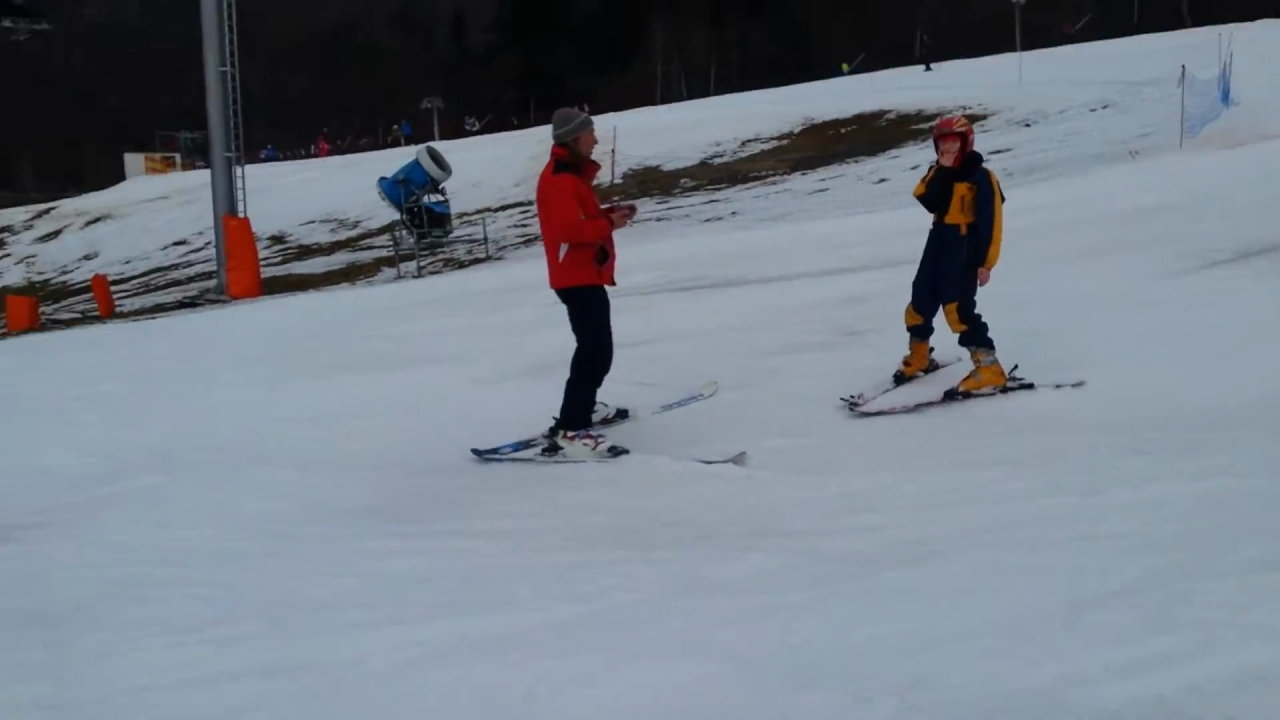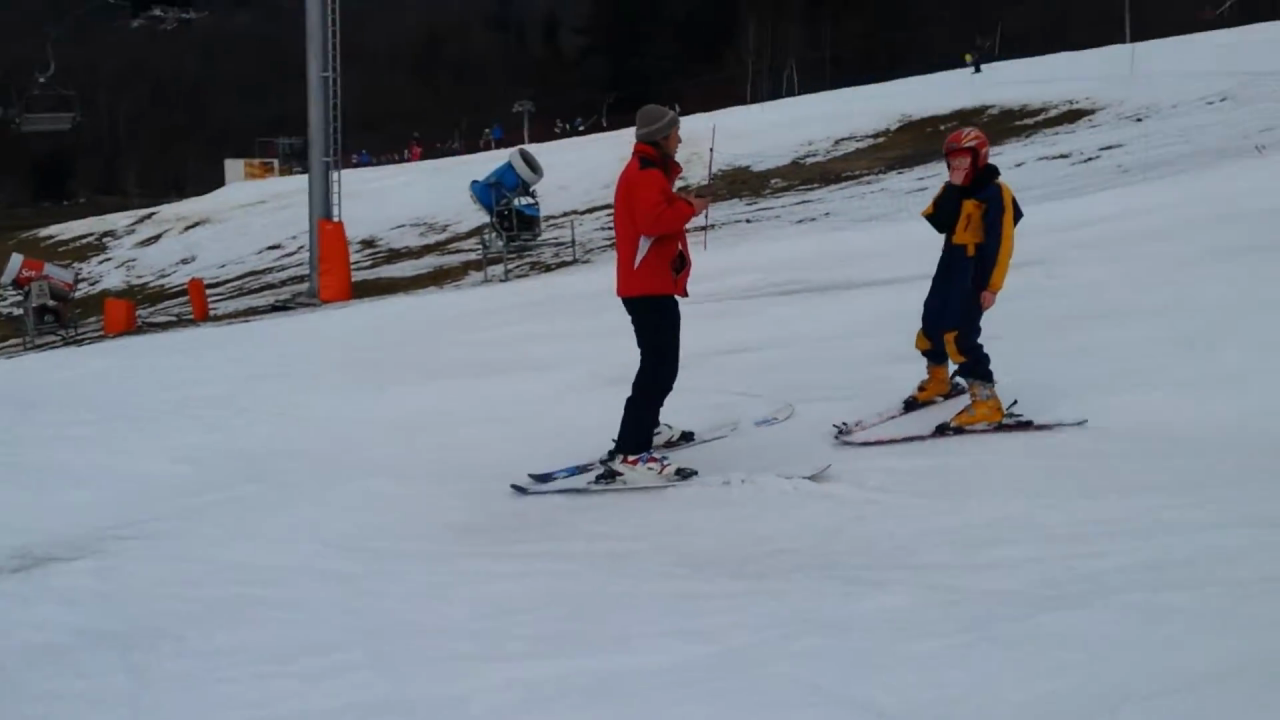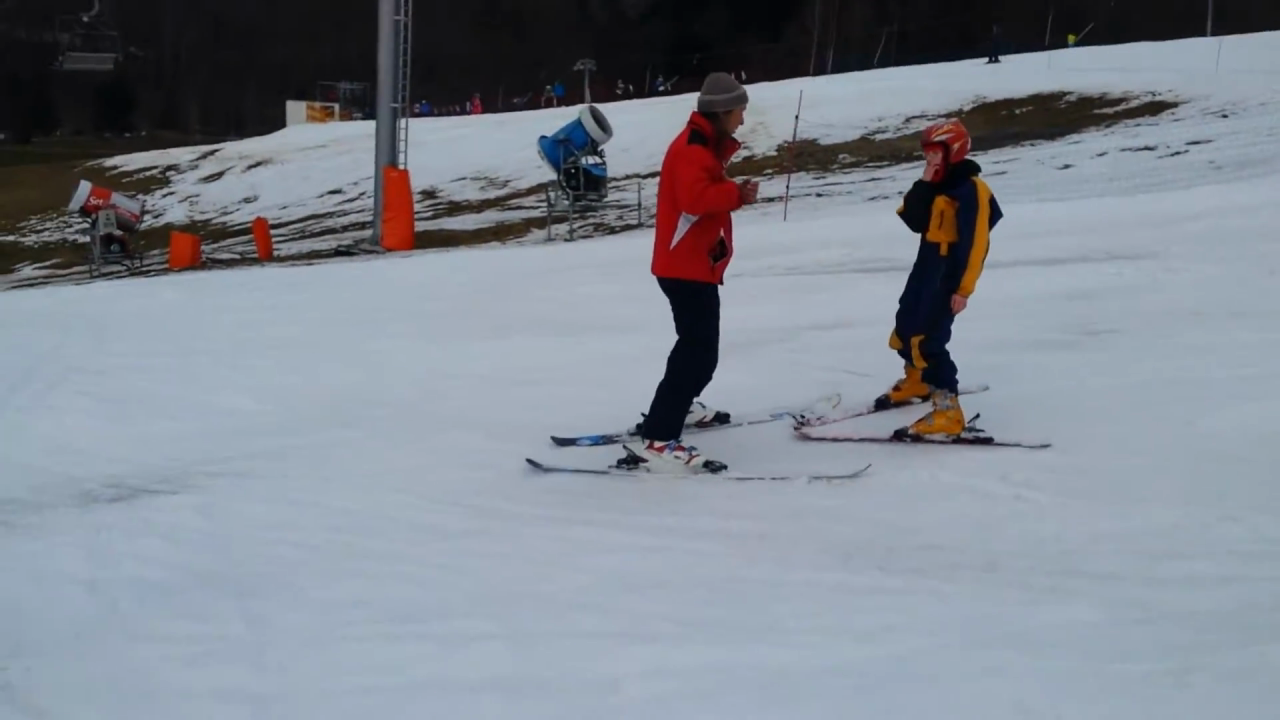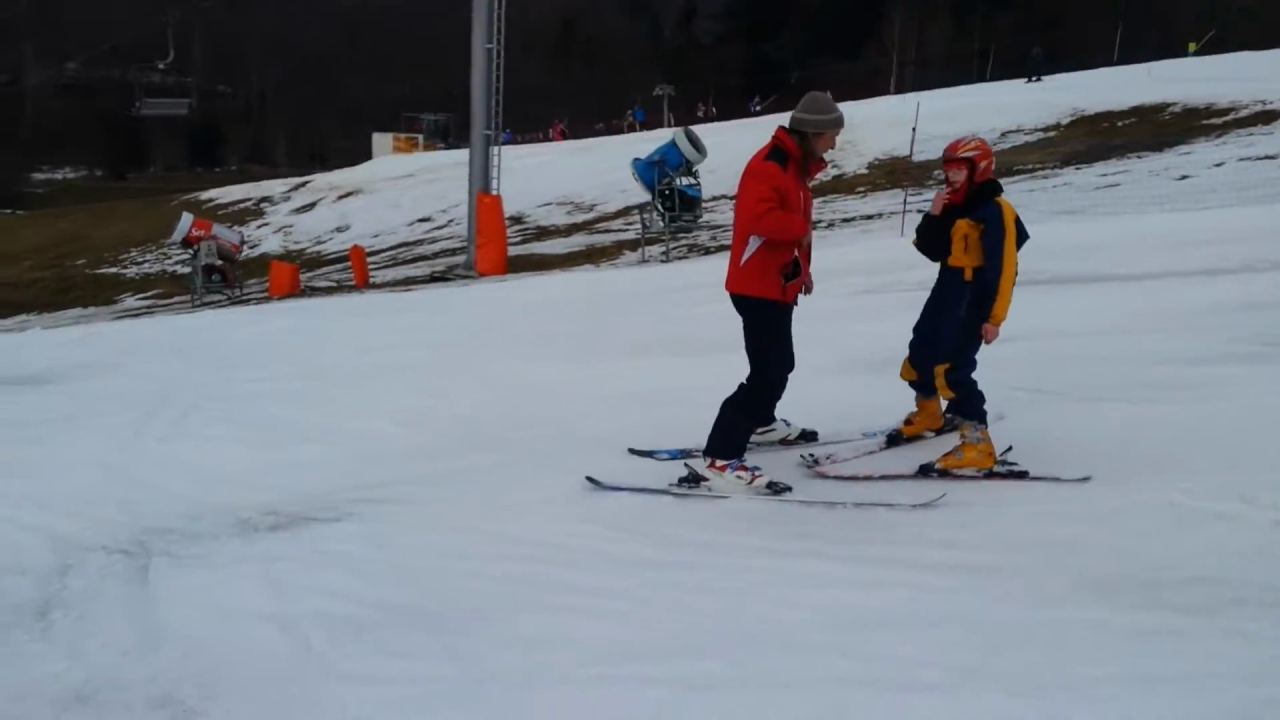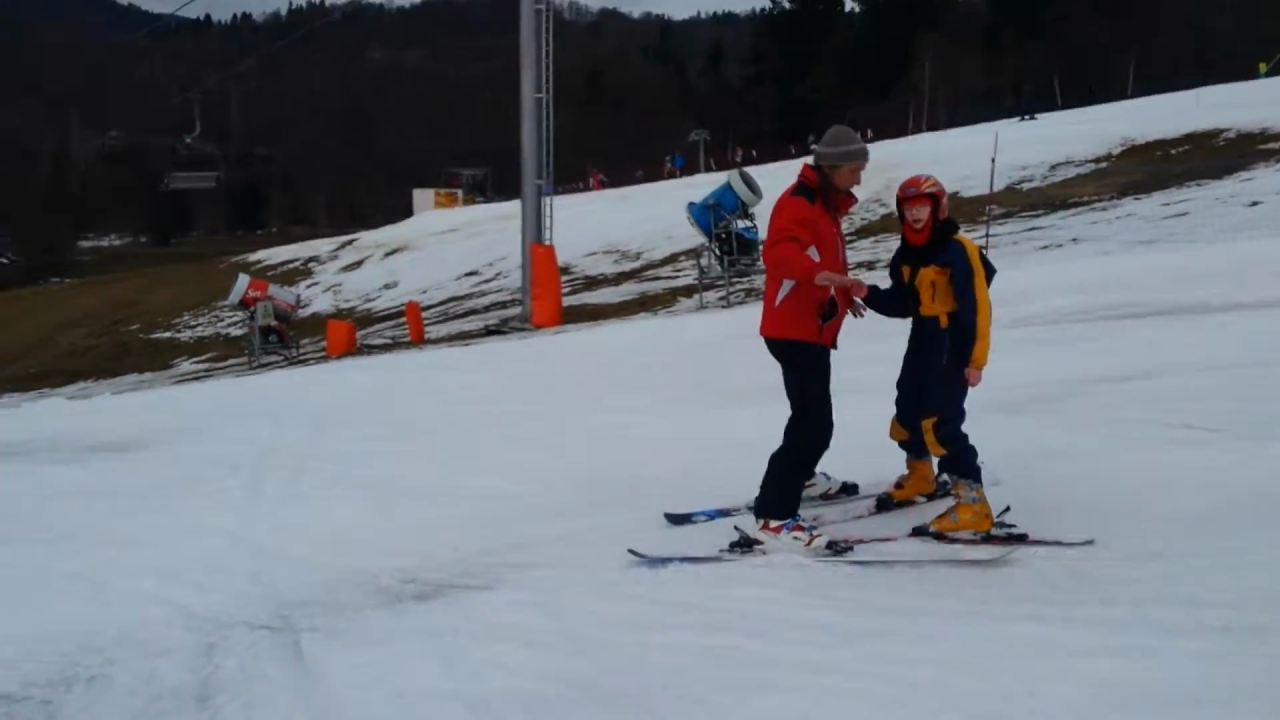
dt=0.7s
person 1, frame 1
left shoulder: (571, 172)
right shoulder: (561, 178)
right elbow: (569, 230)
left wrist: (610, 213)
right wrist: (610, 223)
left hip: (584, 274)
right hip: (577, 277)
left knee: (594, 346)
right knee: (597, 352)
left ankle: (583, 408)
right ankle: (571, 430)
person 1, frame 2
left shoulder: (645, 170)
right shoulder: (647, 173)
right elbow: (654, 221)
left wrist: (679, 203)
right wrist: (689, 207)
left hip: (649, 282)
right hip: (649, 285)
left knee: (658, 362)
right knee: (660, 367)
left ankle: (645, 428)
right ankle: (630, 452)
person 1, frame 3
left shoulder: (704, 145)
right shoulder: (693, 148)
left elbow: (709, 196)
right elbow: (695, 199)
left wrist: (738, 194)
right wrist: (734, 190)
left hip: (692, 264)
right hip: (688, 267)
left knee: (694, 343)
right knee: (701, 355)
left ankle: (679, 407)
person 1, frame 4
left shoulder: (793, 165)
right shoulder: (771, 164)
right elbow: (757, 218)
left wrist: (800, 269)
right wrist: (801, 226)
left hip: (776, 284)
right hip: (760, 286)
left knee: (778, 363)
right knee: (768, 373)
left ankle: (761, 423)
person 1, frame 5
left shoulder: (824, 204)
right shoulder: (799, 201)
right elbow: (779, 252)
left wrist: (844, 291)
right wrist: (819, 275)
left hip: (811, 328)
right hip: (795, 330)
left knee: (811, 413)
right knee: (814, 423)
left ankle: (801, 477)
person 2, frame 1
left shoulder: (981, 177)
right shoulder: (938, 172)
left elbow: (991, 222)
right elbow: (930, 203)
left wrist: (986, 262)
right wrist: (941, 172)
left hip: (965, 247)
right hip: (938, 242)
left knee: (957, 307)
right knee: (920, 302)
left ankle: (989, 368)
right ankle: (919, 356)
person 2, frame 2
left shoulder: (994, 192)
right shoulder: (955, 188)
left elbow: (1001, 242)
right elbow: (941, 224)
left wrist: (992, 285)
right wrist: (951, 190)
left hip: (975, 269)
right hip: (950, 263)
left knee: (958, 335)
right knee: (931, 326)
left ankle: (986, 402)
right ankle: (938, 381)
person 2, frame 3
left shoulder: (971, 189)
right shoulder: (935, 185)
left elbow: (975, 243)
right elbow: (915, 222)
left wrist: (963, 288)
right wrist: (922, 186)
left hip: (949, 270)
right hip: (927, 264)
left knee: (927, 338)
right knee: (905, 328)
left ankle: (948, 412)
right ankle: (917, 381)
person 2, frame 4
left shoulder: (995, 211)
right shoulder: (952, 206)
left elbow: (1003, 268)
right elbow: (934, 252)
left wrist: (994, 316)
right wrist: (933, 218)
left hip: (973, 297)
right hip: (945, 290)
left knee: (950, 368)
right knee: (919, 355)
left ankle: (978, 445)
right ankle: (929, 414)
person 2, frame 5
left shoulder: (958, 250)
right shoulder: (905, 255)
left elbow: (977, 308)
right elbow: (902, 305)
left wrist: (976, 359)
right wrist: (871, 296)
left hip: (953, 343)
right hip: (921, 341)
left knee: (939, 421)
right knee: (907, 413)
right ankle: (921, 477)
